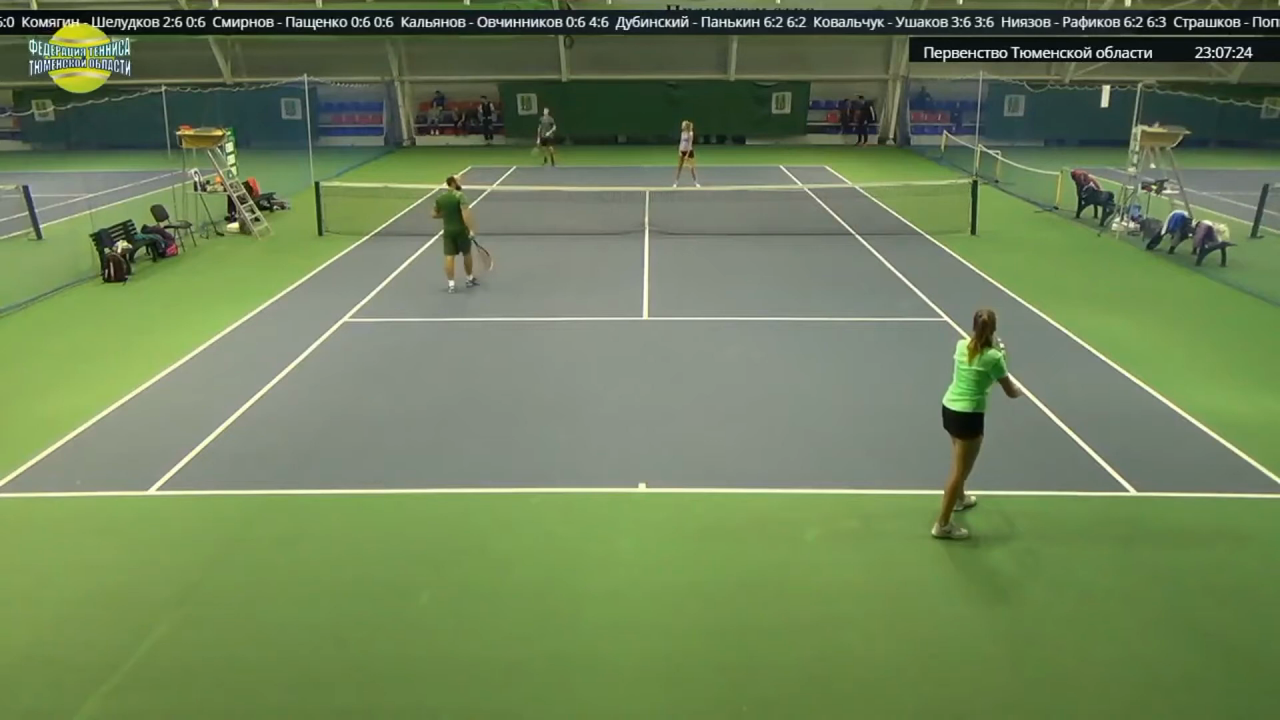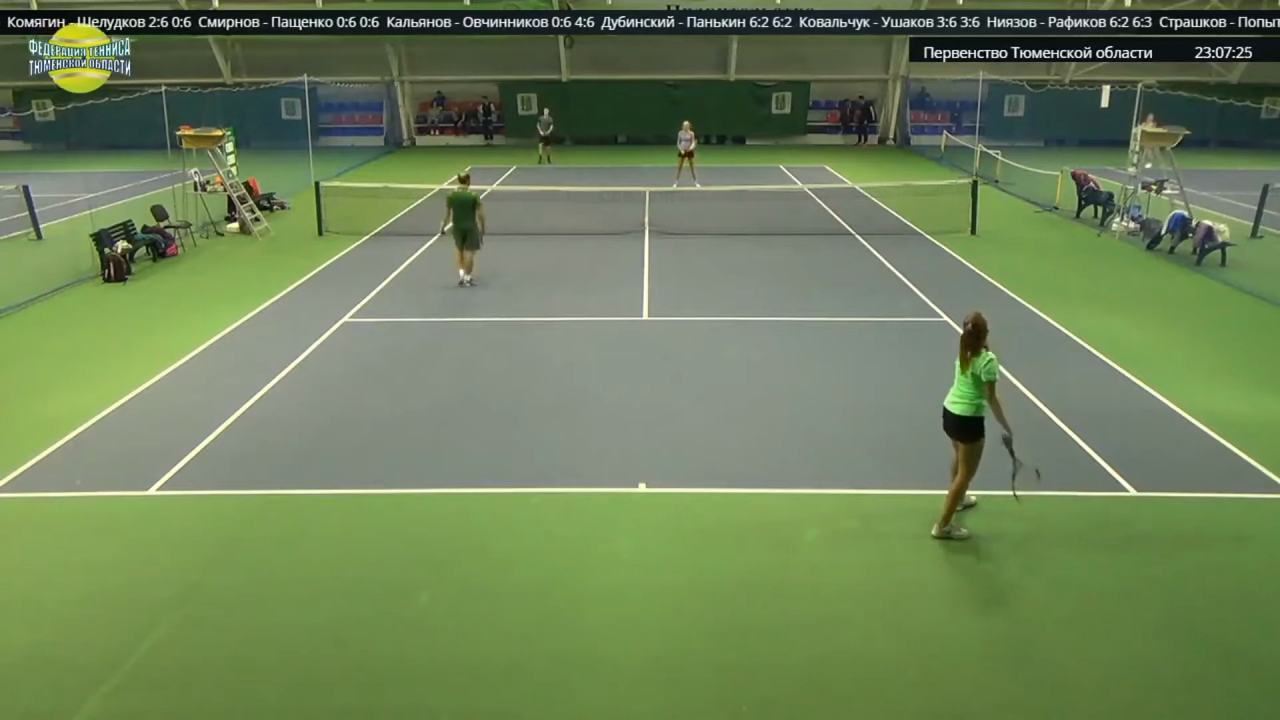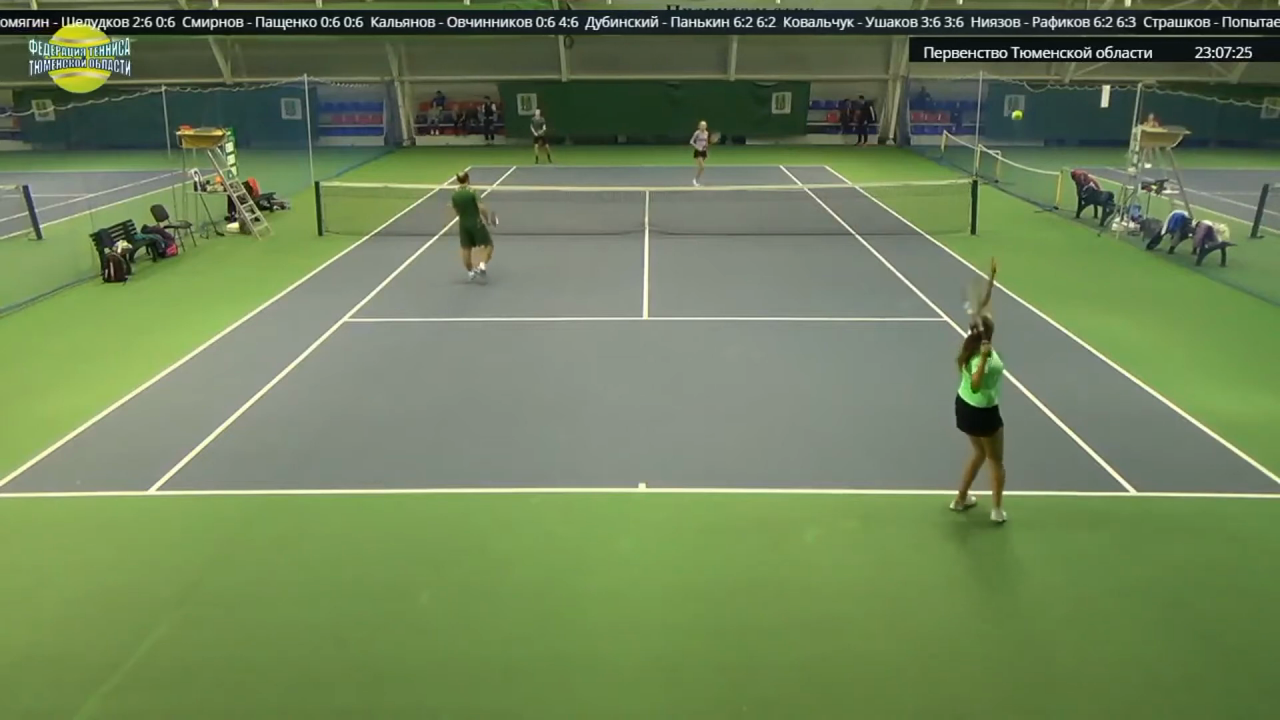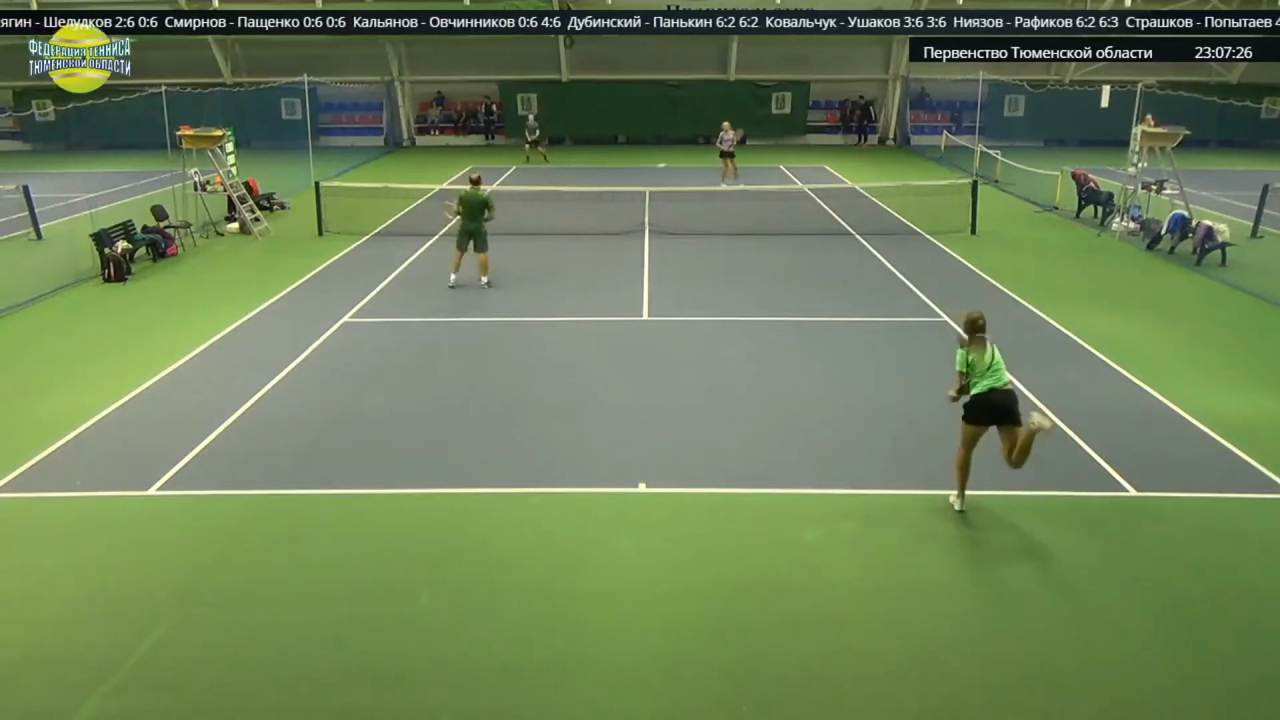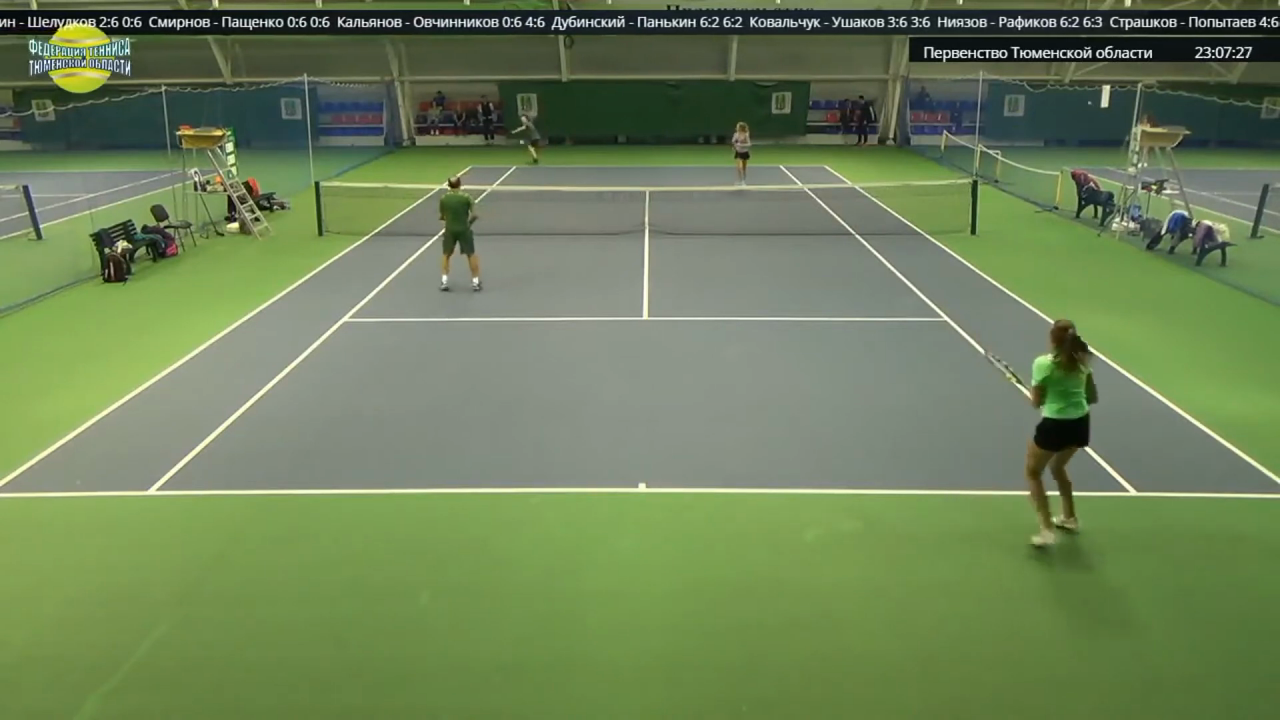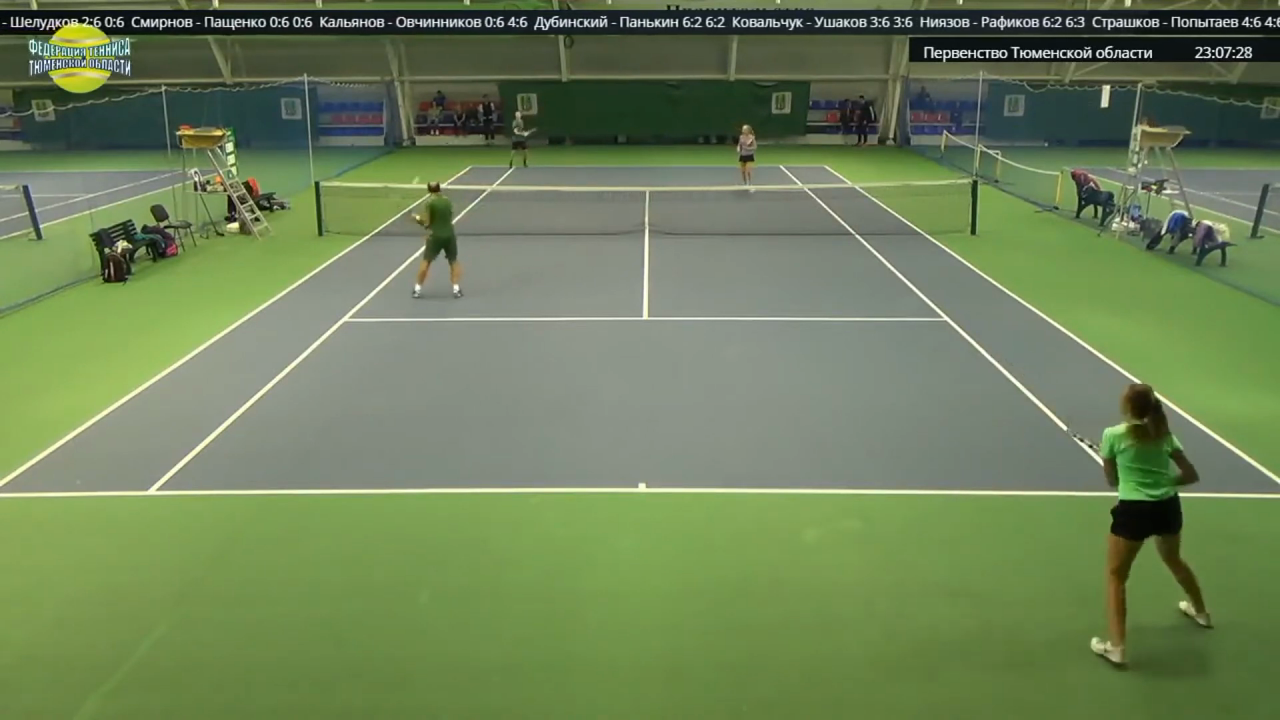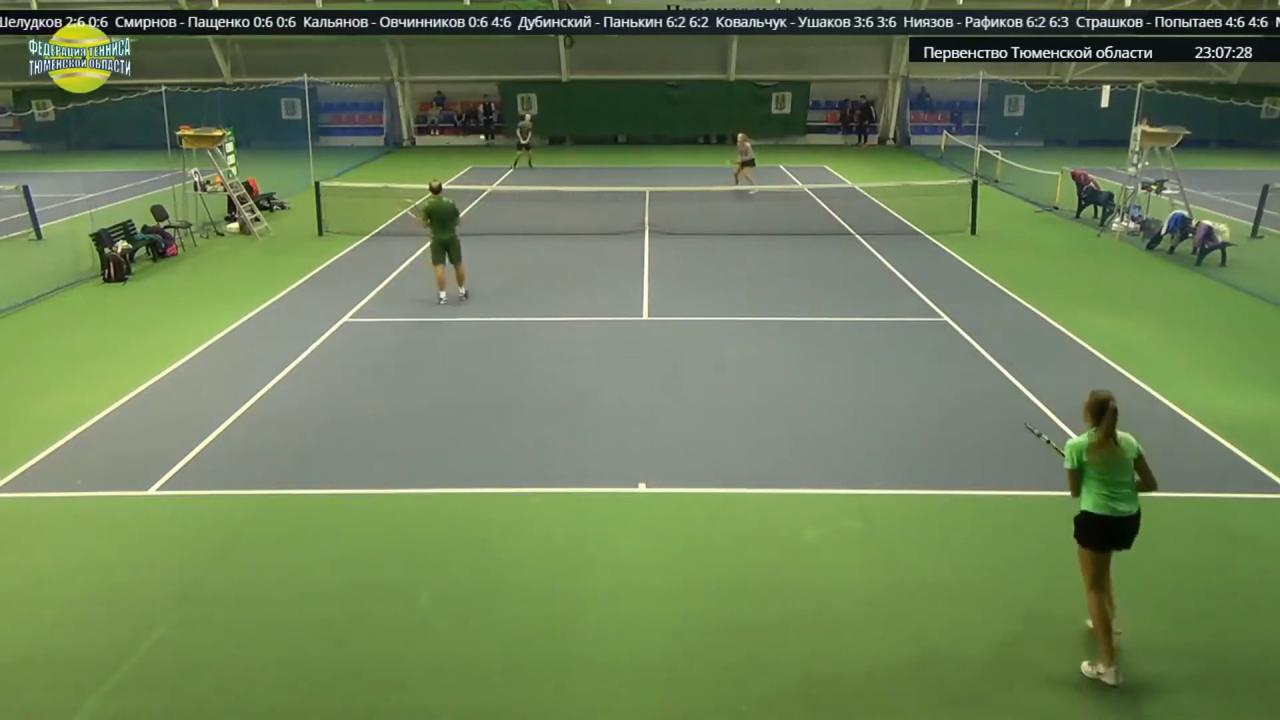
dt=0.7s
person 1, frame 1
left shoulder: (961, 345)
right shoulder: (993, 357)
right elbow: (1011, 392)
right wrist: (1019, 391)
left hip: (949, 408)
right hip: (968, 416)
left knee: (959, 460)
right knee: (960, 470)
left ankle: (959, 498)
right ankle: (943, 524)
person 1, frame 2
left shoulder: (963, 352)
right shoulder: (987, 360)
right elbow: (991, 398)
right wrist: (1005, 425)
left hip: (949, 411)
right hip: (968, 420)
left knee: (959, 459)
right knee: (966, 473)
left ankle: (959, 498)
right ankle: (943, 525)
person 1, frame 3
left shoulder: (973, 342)
right shoulder: (981, 356)
left elbow: (981, 309)
right elbow: (975, 387)
left wrist: (990, 279)
right wrist: (983, 358)
left hip: (963, 407)
right hip: (983, 412)
left knee: (980, 454)
right knee: (996, 460)
left ankle: (961, 498)
right ankle: (997, 510)
person 1, frame 4
left shoulder: (964, 351)
right shoulder: (990, 345)
left elbow: (962, 385)
left wrist: (956, 393)
right wrist: (961, 391)
left hip: (982, 402)
right hip: (1007, 398)
left knee: (965, 450)
right knee: (1015, 460)
left ankle: (959, 498)
right ankle: (1032, 427)
person 1, frame 5
left shoulder: (1042, 364)
right shoulder: (1081, 363)
left elbow: (1036, 403)
right elbow: (1092, 398)
left hip: (1055, 425)
right hip: (1080, 425)
left knee: (1032, 473)
right knee: (1057, 468)
left ankle: (1047, 530)
right ankle: (1070, 518)
person 1, frame 6
left shoulder: (1113, 435)
right shoulder: (1165, 435)
left elbow: (1112, 481)
right elbow: (1191, 476)
left hip: (1134, 511)
right hip: (1167, 507)
left knee: (1116, 576)
right knee: (1174, 560)
left ankle: (1116, 645)
right ankle: (1200, 611)
person 1, frame 7
left shoulder: (1077, 445)
right shoulder: (1128, 442)
left elbow: (1075, 491)
right elbow: (1150, 484)
left hip: (1097, 520)
right hip: (1129, 520)
left knee: (1093, 587)
right knee: (1100, 568)
left ankle: (1107, 666)
right ankle: (1107, 622)
